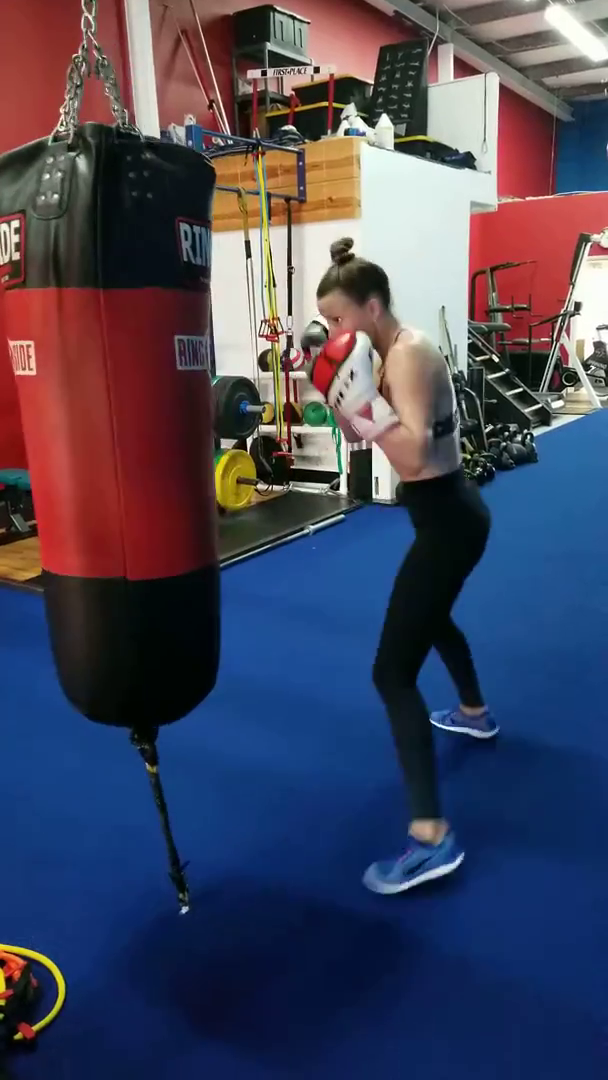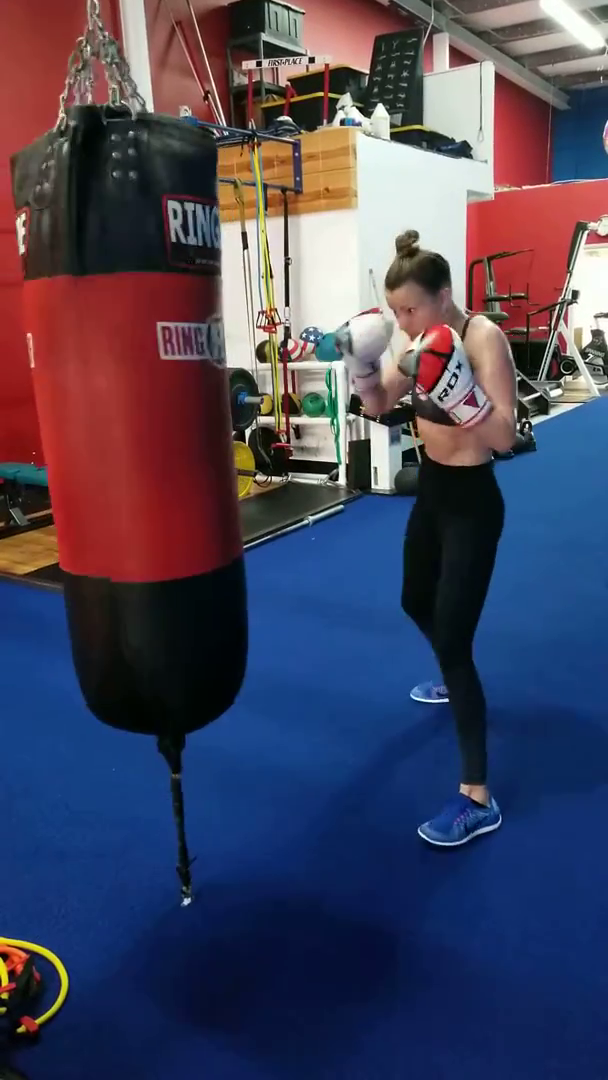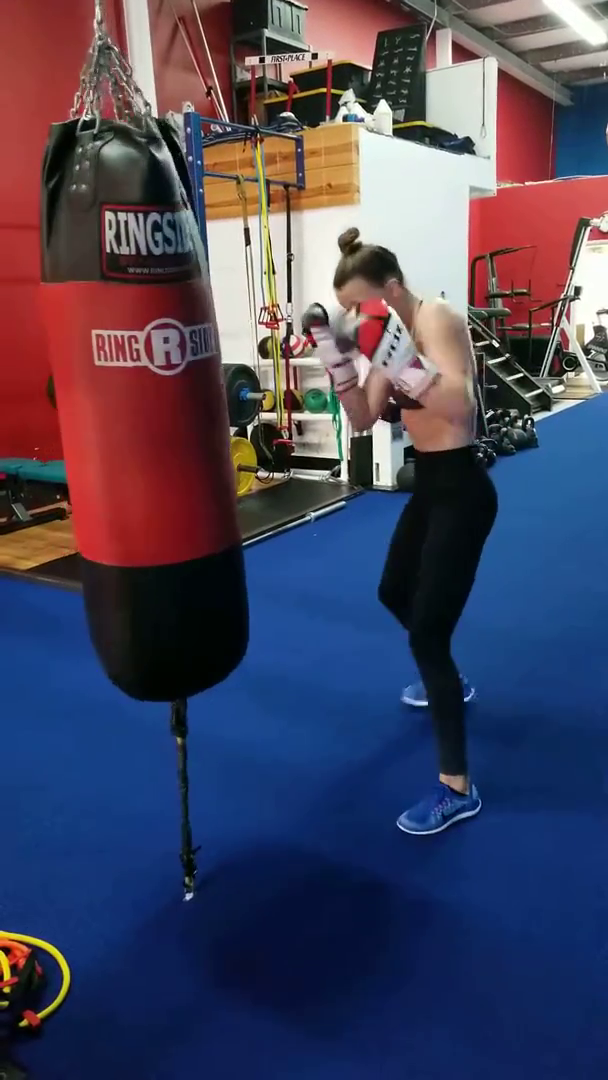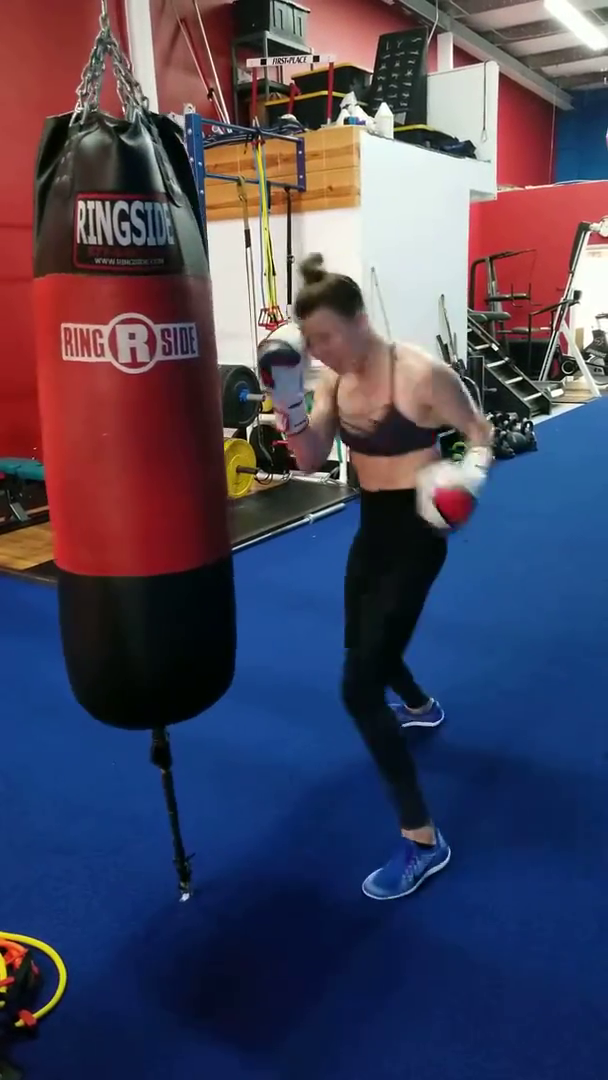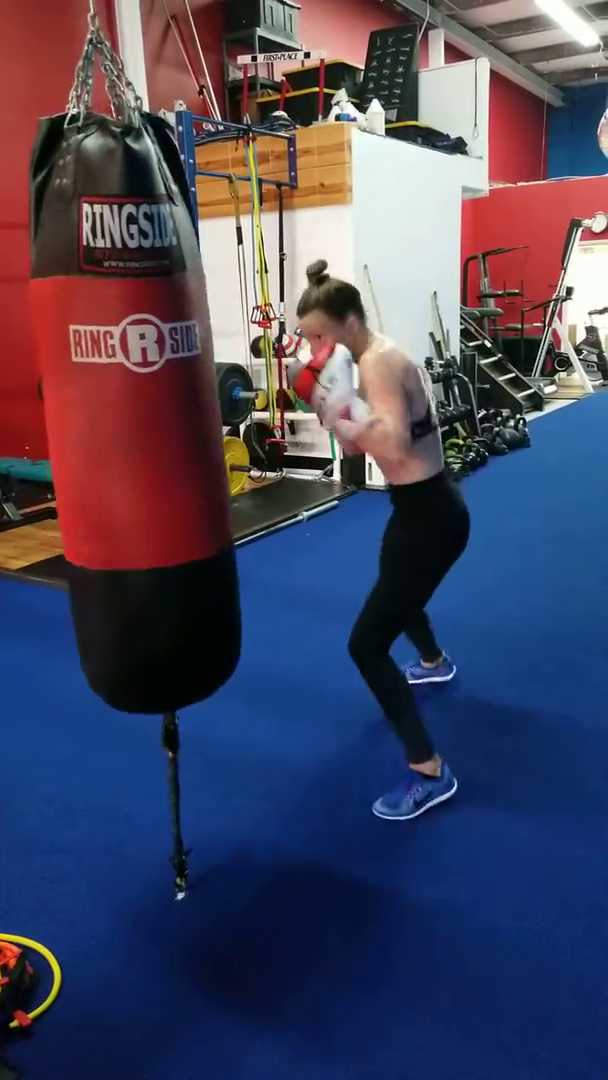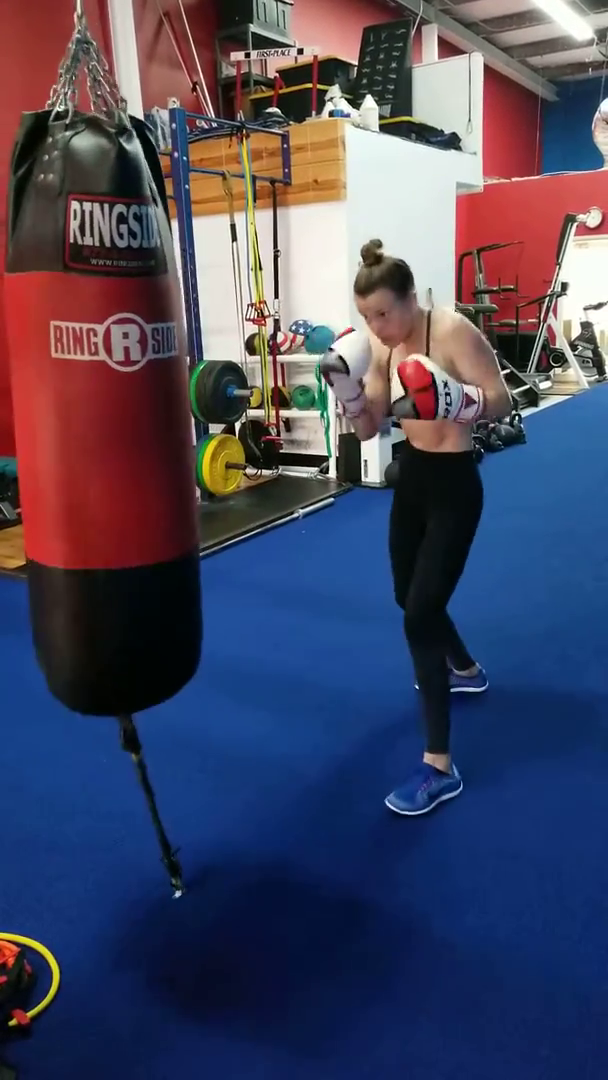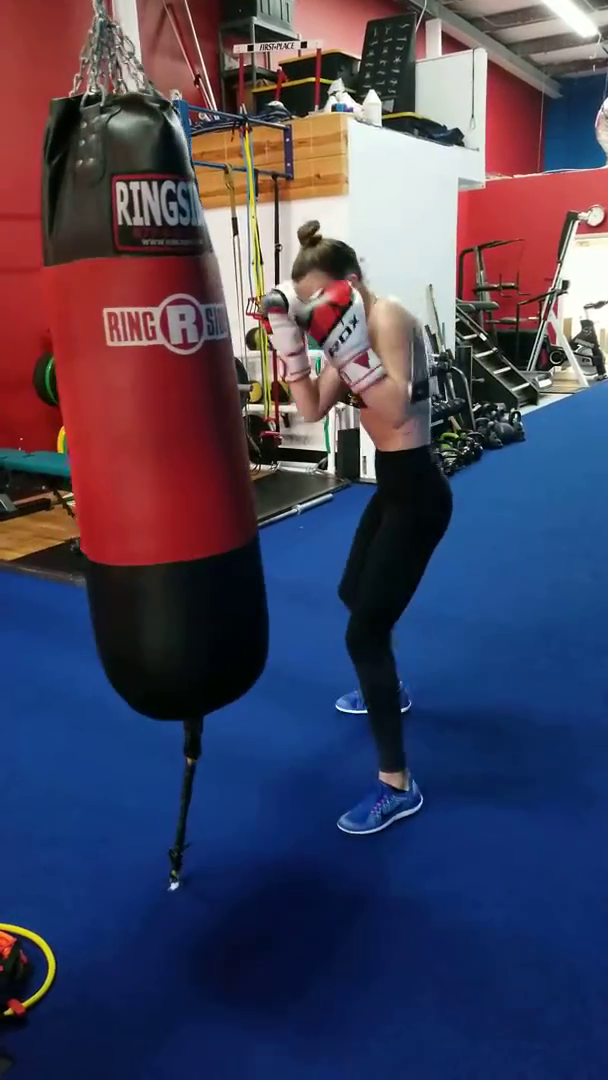
dt=0.7s
person 1, frame 1
left shoulder: (407, 352)
right shoulder: (393, 350)
left elbow: (412, 455)
right elbow: (374, 432)
left wrist: (355, 394)
right wrist: (345, 382)
left hip: (446, 523)
right hip: (456, 511)
left knee: (392, 673)
right knee: (431, 615)
left ankle: (431, 837)
right ankle: (475, 712)
person 1, frame 2
left shoulder: (484, 339)
right shoulder: (419, 341)
left elbow: (504, 435)
right elbow: (382, 406)
left wrist: (456, 387)
right wrist: (362, 368)
left hip: (470, 501)
right hip: (432, 489)
left knee: (451, 641)
right knee: (415, 601)
left ankle: (477, 800)
right ankle: (455, 681)
person 1, frame 3
left shoulder: (436, 318)
right shoulder: (390, 334)
left elbow: (458, 406)
right elbow: (362, 419)
left wrist: (396, 357)
right wrist: (336, 354)
left hip: (461, 490)
right hip: (429, 485)
left knee: (427, 635)
right knee: (395, 593)
left ankle: (456, 787)
right ankle: (449, 684)
person 1, frame 4
left shoulder: (417, 368)
right shoulder: (336, 379)
left elbow: (479, 435)
right elbow: (309, 460)
left wrist: (467, 476)
right wrist: (287, 390)
left hip: (410, 536)
right hip: (378, 527)
left knee: (358, 690)
right knee: (367, 636)
left ankle: (424, 838)
right ankle: (418, 705)
person 1, frame 5
left shoulder: (380, 363)
right shoulder: (379, 358)
left elbow: (393, 448)
right elbow: (379, 441)
right wrist: (338, 407)
left hip: (428, 518)
right hip: (423, 508)
left knee: (366, 644)
right knee: (393, 590)
left ankle: (430, 772)
right ankle: (435, 663)
person 1, frame 6
left shoulder: (452, 329)
right shoulder: (381, 348)
left elbow: (500, 401)
right elbow: (368, 426)
left wrist: (445, 396)
right wrist: (345, 387)
left hip: (453, 484)
right hip: (410, 477)
left knee: (419, 616)
right knee: (411, 599)
left ankle: (439, 769)
right ankle: (467, 671)
person 1, frame 7
left shoulder: (389, 318)
right shoulder: (349, 326)
left elbow: (396, 411)
right elbow: (312, 411)
left wrist: (348, 346)
right wrist: (290, 342)
left hip: (415, 490)
right hip: (395, 485)
left knee: (363, 634)
right knee: (354, 592)
left ankle: (396, 785)
right ankle: (389, 691)
